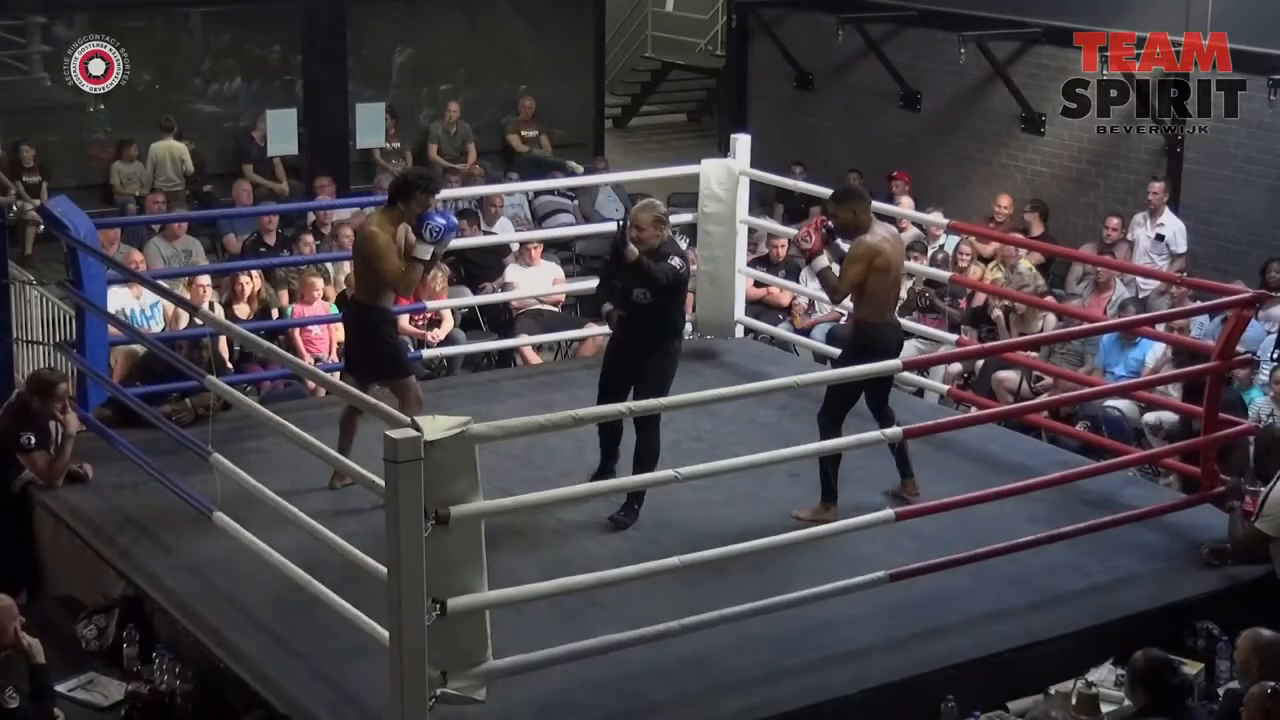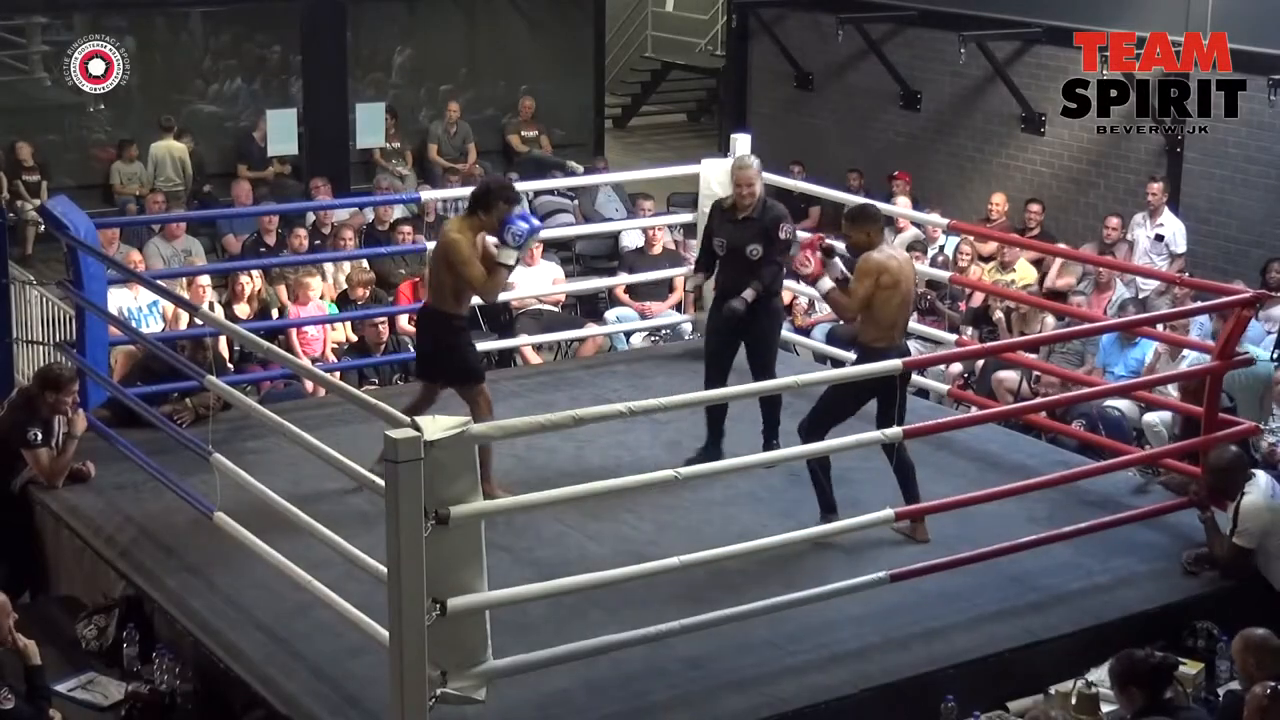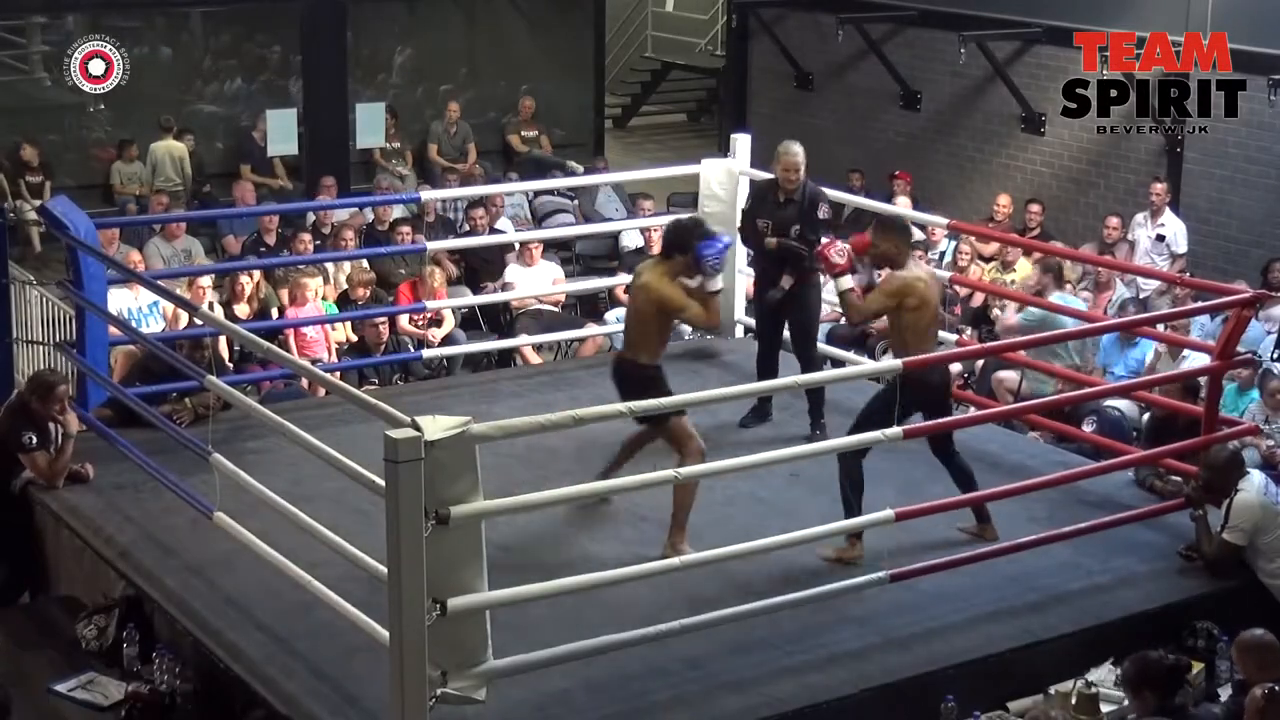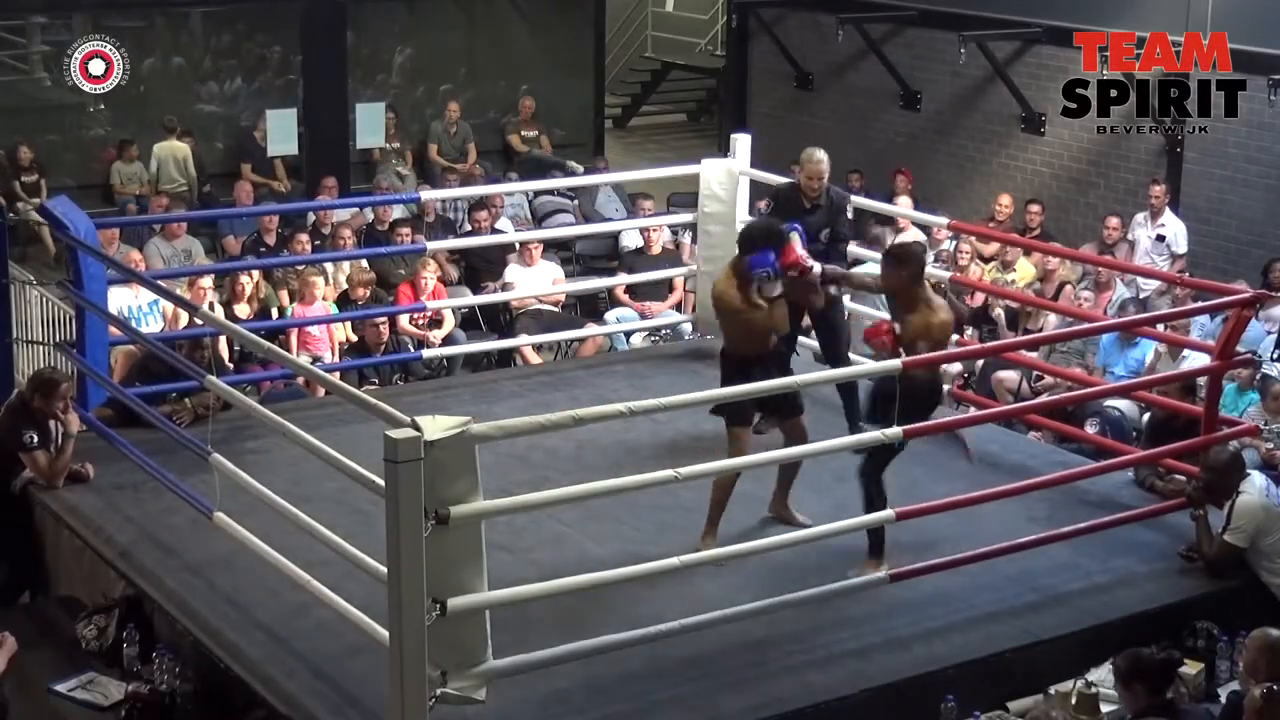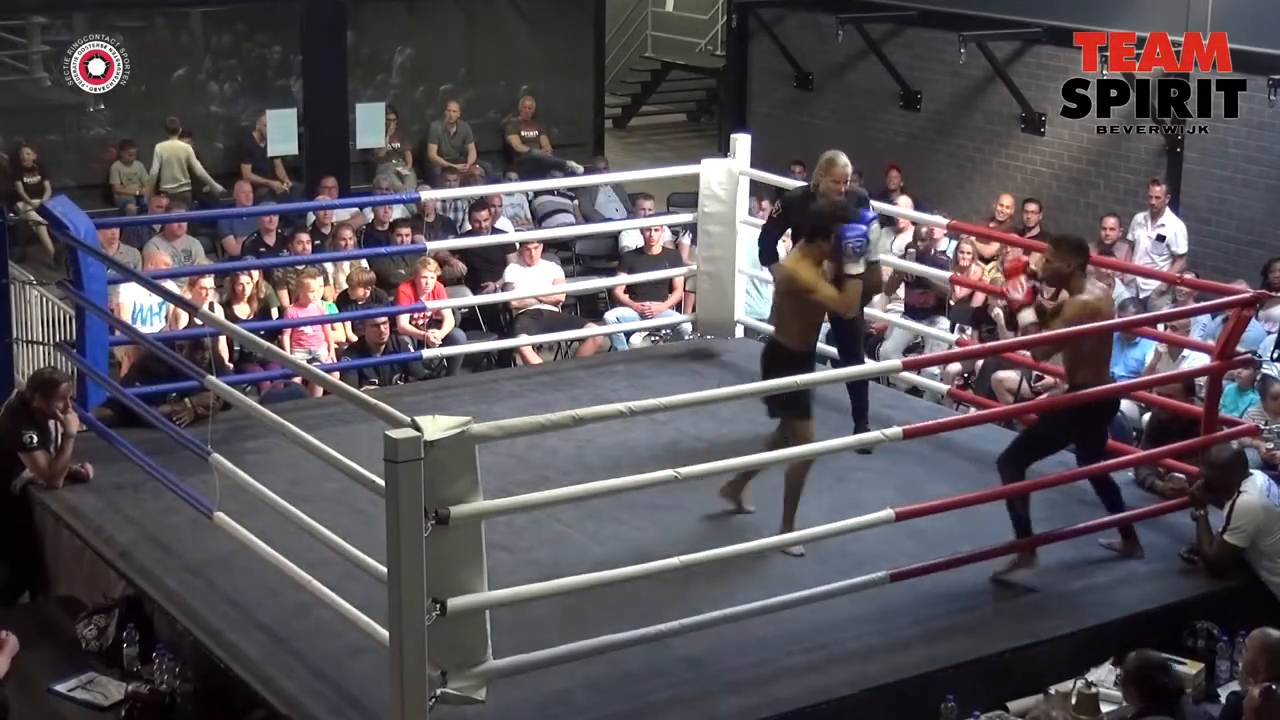
dt=1s
person 1, frame 1
left shoulder: (865, 245)
right shoulder: (890, 233)
left elbow: (837, 293)
left wrist: (815, 255)
right wrist: (832, 245)
left hip: (869, 337)
right hip: (891, 331)
left knee: (830, 417)
right knee: (880, 404)
left ankle: (827, 506)
right ankle: (907, 482)
person 1, frame 2
left shoulder: (872, 261)
right shoulder: (902, 258)
left elbow: (849, 311)
left wrist: (818, 278)
right wrist: (832, 263)
left hip: (873, 360)
right hip: (899, 355)
left knee: (811, 430)
right knee: (892, 440)
left ankle: (829, 517)
right ankle: (917, 523)
person 1, frame 3
left shoulder: (900, 281)
right shoulder: (925, 273)
left elbow: (856, 316)
left wrist: (841, 273)
right wrist: (856, 261)
left hip: (908, 380)
right hip: (936, 373)
left knee: (849, 452)
right knee: (946, 450)
left ankle: (853, 542)
right ankle: (985, 524)
person 1, frame 4
left shoulder: (938, 319)
right shoulder: (899, 286)
left elbow: (919, 373)
right elbow: (857, 280)
left wrist: (890, 352)
right wrist: (817, 271)
left hip: (919, 391)
right hip: (899, 377)
left knee: (871, 469)
right knee: (875, 414)
left ankle: (876, 557)
person 1, frame 5
left shoulder: (1084, 304)
right shoulder: (1094, 292)
left elbow: (1040, 351)
right elbow: (1056, 321)
left wrist: (1022, 310)
right wrist: (1033, 300)
left hip: (1082, 399)
right hip: (1104, 395)
left knee: (1010, 462)
right knee: (1093, 468)
left ankle: (1026, 551)
right ankle: (1130, 541)
person 2, frame 1
left shoulder: (401, 226)
right shoulder: (375, 233)
left elbow: (421, 269)
right elbow: (404, 287)
left wrist: (437, 246)
right wrist: (424, 246)
left hip: (367, 314)
right hip: (370, 317)
left knee: (358, 396)
right knee: (412, 398)
left ankle: (340, 472)
person 2, frame 2
left shoulder: (473, 232)
right shoulder: (456, 239)
left elbow: (492, 268)
right elbow: (489, 293)
left wrist: (512, 249)
right wrist: (509, 251)
left hip: (434, 321)
right hip: (445, 325)
left knee: (425, 397)
right knee: (482, 405)
right ankle: (487, 487)
person 2, frame 3
left shoulder: (649, 268)
right shoulder: (661, 289)
left elbow: (688, 296)
right elbow: (711, 323)
left wrist: (707, 278)
right wrist: (713, 278)
left hip: (630, 366)
right hip: (641, 375)
left knee: (656, 428)
right knee: (692, 449)
left ankle: (605, 478)
right ankle: (676, 543)
person 2, frame 4
left shoulder: (764, 268)
right shoulder: (726, 290)
left elbow: (815, 301)
right elbow: (780, 327)
right wrist: (772, 287)
left hip: (773, 357)
right hip: (741, 365)
left knee: (798, 436)
right knee: (739, 455)
left ankle: (780, 504)
right ankle: (709, 534)
person 2, frame 5
left shoulder: (809, 257)
right shoulder: (798, 271)
left elbow: (848, 289)
right elbow: (847, 307)
left wrist: (859, 258)
right wrist: (854, 263)
left hip: (797, 356)
right hip: (786, 360)
left knee: (787, 435)
right knee: (804, 448)
left ankle: (734, 487)
right ankle: (786, 529)
person 3, frame 1
left shoulder: (674, 257)
right shoulder: (626, 242)
left elbow: (657, 278)
right elbow: (606, 279)
left wrist: (631, 252)
right wrist: (610, 308)
left hip: (660, 348)
right hip: (624, 338)
left knee: (646, 421)
right knee: (607, 406)
left ankle: (634, 501)
right ankle: (607, 466)
person 3, frame 2
left shoulder: (776, 216)
right shoulder: (719, 210)
left elbow: (774, 265)
right elbow: (707, 253)
left wrist: (745, 299)
right wrist: (696, 281)
left hip: (763, 308)
right hip: (723, 303)
left knee: (763, 377)
right knee: (714, 374)
left ankle: (772, 441)
right ankle: (712, 445)
person 3, frame 3
left shoulder: (815, 197)
right shoulder: (760, 192)
left elbow: (808, 247)
right elbow: (747, 235)
left wrist: (784, 286)
right wrist: (778, 243)
left hip: (803, 284)
right hip: (766, 280)
left knee: (806, 351)
right knee: (766, 345)
left ankle: (818, 420)
right ankle: (763, 406)
person 3, frame 4
left shoulder: (839, 200)
right shoulder: (781, 196)
left elbow: (839, 247)
right wrist: (802, 250)
left knee: (837, 354)
right knee: (780, 349)
left ankle: (855, 423)
person 3, frame 5
left shoulder: (858, 200)
right shoulder: (795, 201)
left elbow: (869, 241)
right elbow: (767, 240)
left wrist: (873, 277)
left knee: (853, 357)
left ankle: (862, 425)
person 4, frame 1
left shoulder: (44, 410)
right shoulder: (20, 425)
left elbow: (49, 459)
right elbow: (52, 479)
left wrist: (73, 468)
right wrist: (69, 433)
left knee: (27, 557)
person 4, frame 2
left shoulder: (42, 406)
right shoulder: (25, 421)
left elbow: (51, 458)
right elbow: (53, 478)
left wrist: (74, 467)
right wrist: (74, 434)
left knee: (28, 559)
right knee: (20, 564)
person 4, frame 3
left shoulder: (42, 412)
right shoulder: (20, 425)
left elbow: (51, 461)
right elbow: (53, 479)
left wrist: (73, 470)
right wrist: (70, 434)
left knee: (26, 560)
right knee: (22, 567)
person 4, frame 4
left shoulder: (42, 413)
right shoulder: (20, 424)
left elbow: (51, 462)
right elbow: (53, 479)
left wrist: (74, 470)
right wrist: (70, 434)
left knee: (29, 562)
right knee: (23, 568)
person 4, frame 5
left shoulder: (41, 413)
right shoulder: (20, 423)
left elbow: (51, 462)
right elbow: (53, 479)
left wrist: (74, 470)
right wrist: (70, 433)
left knee: (29, 563)
right knee: (23, 568)
